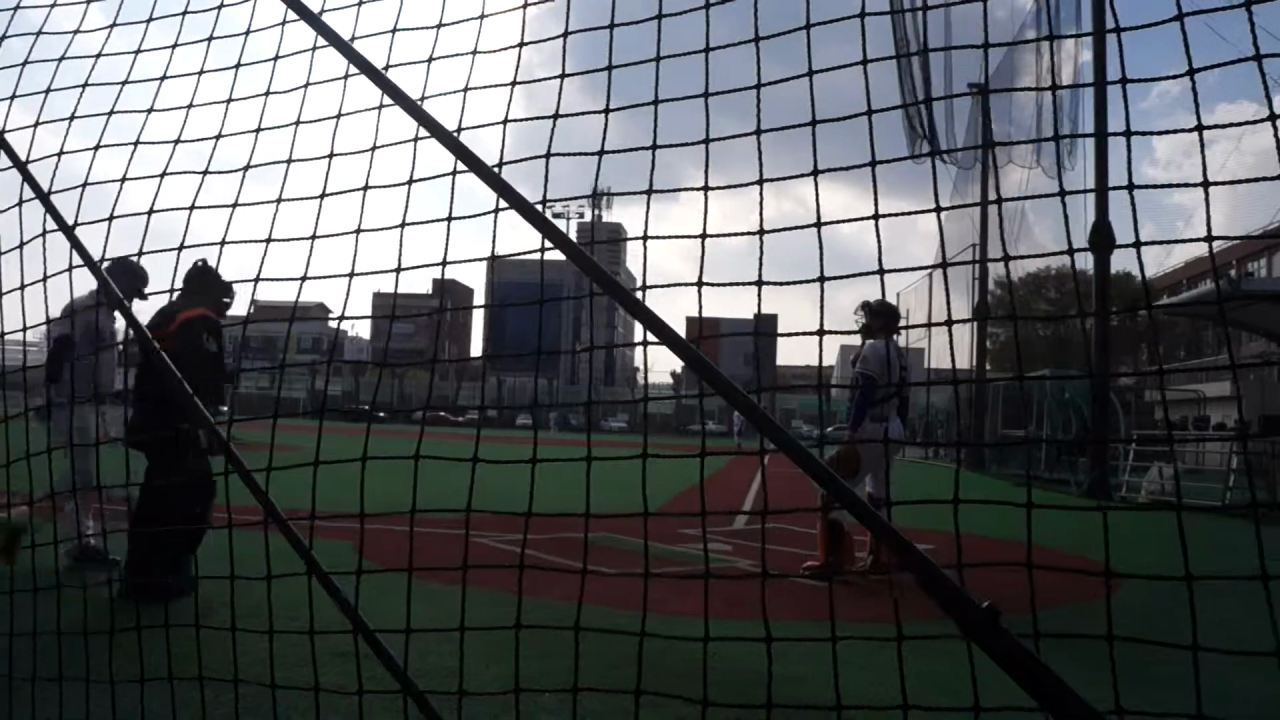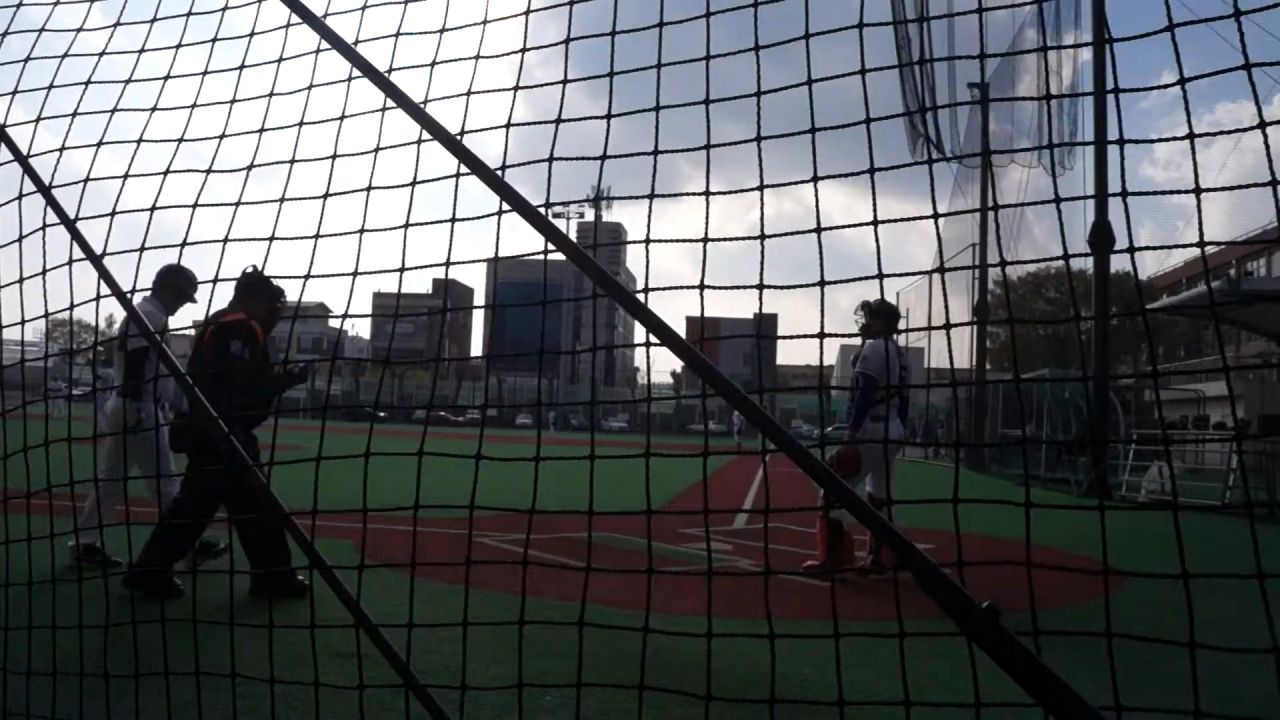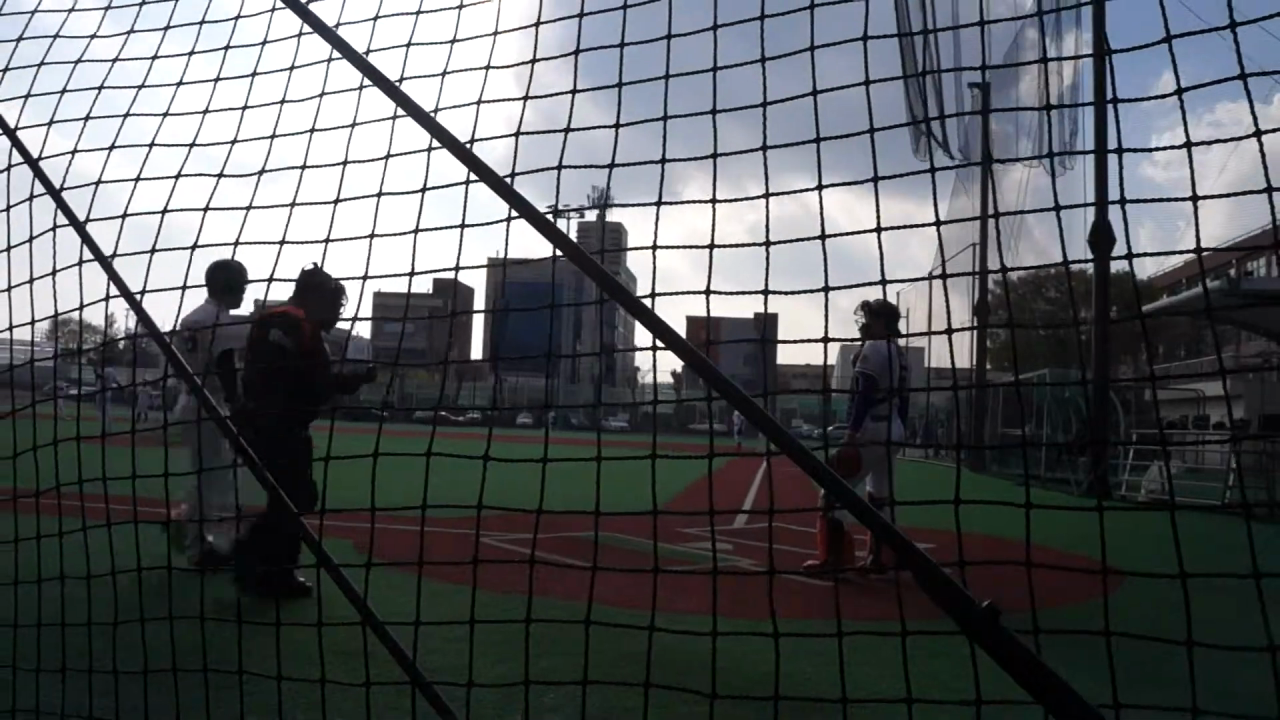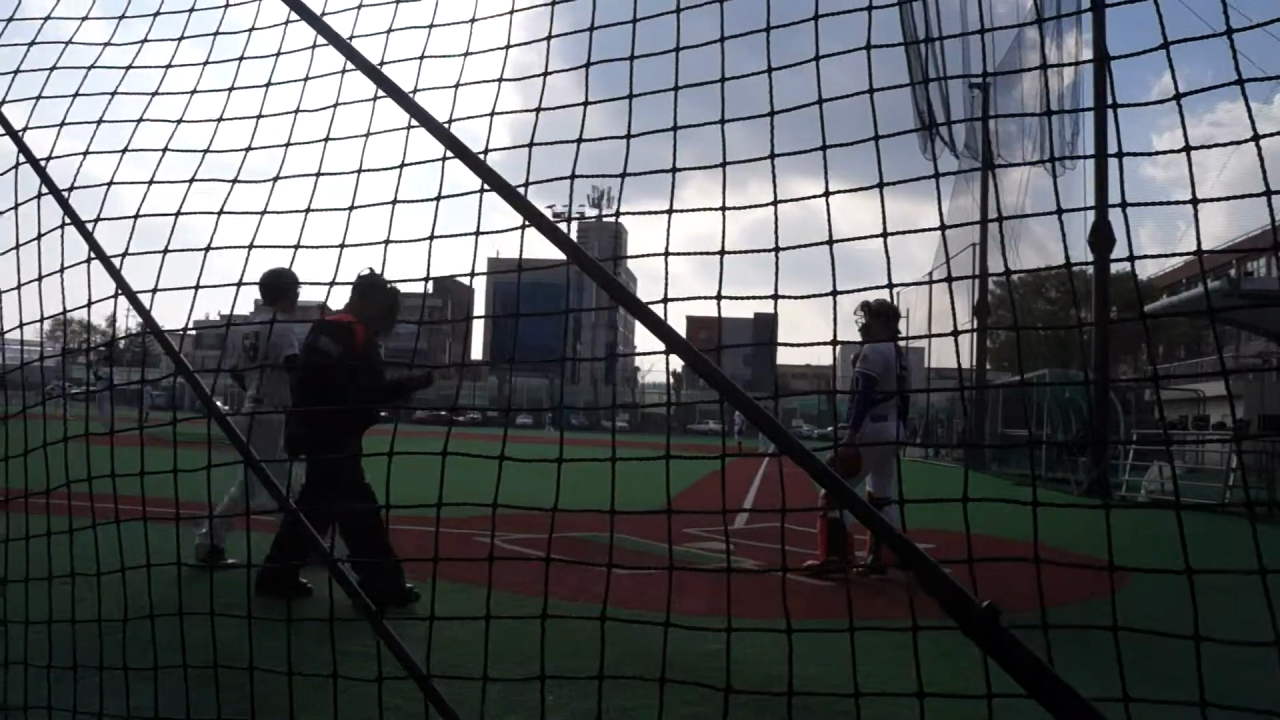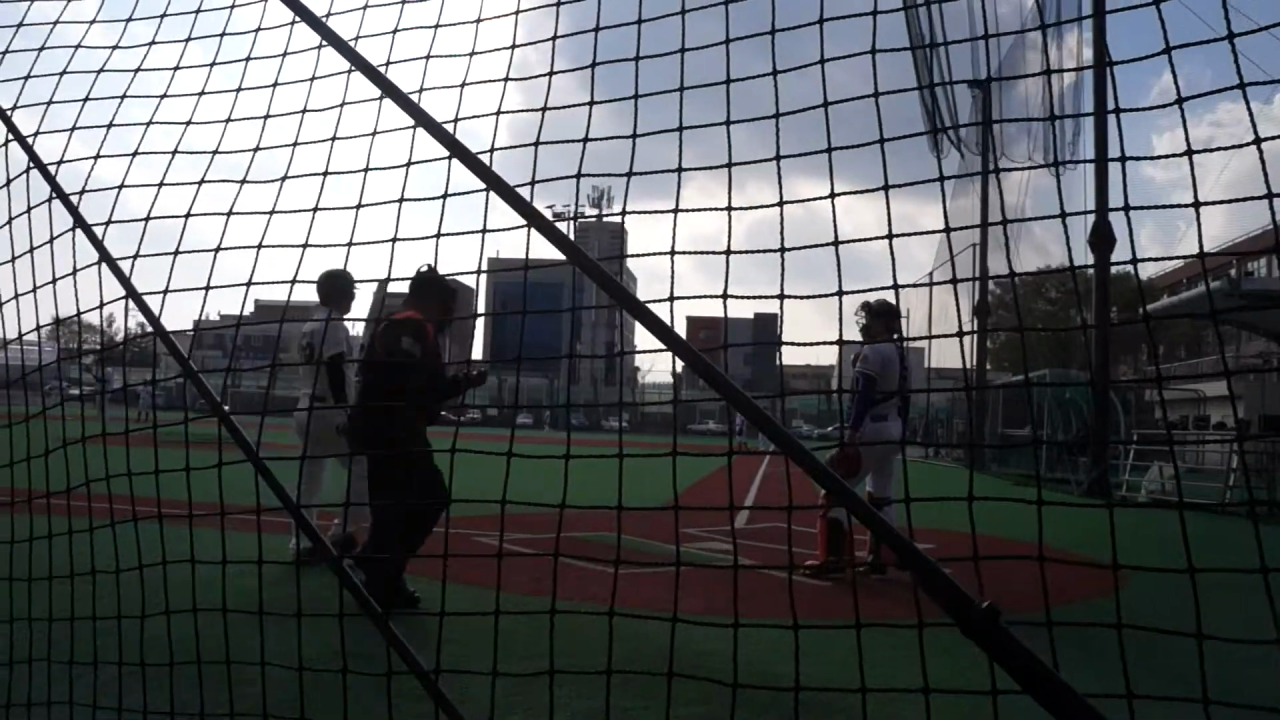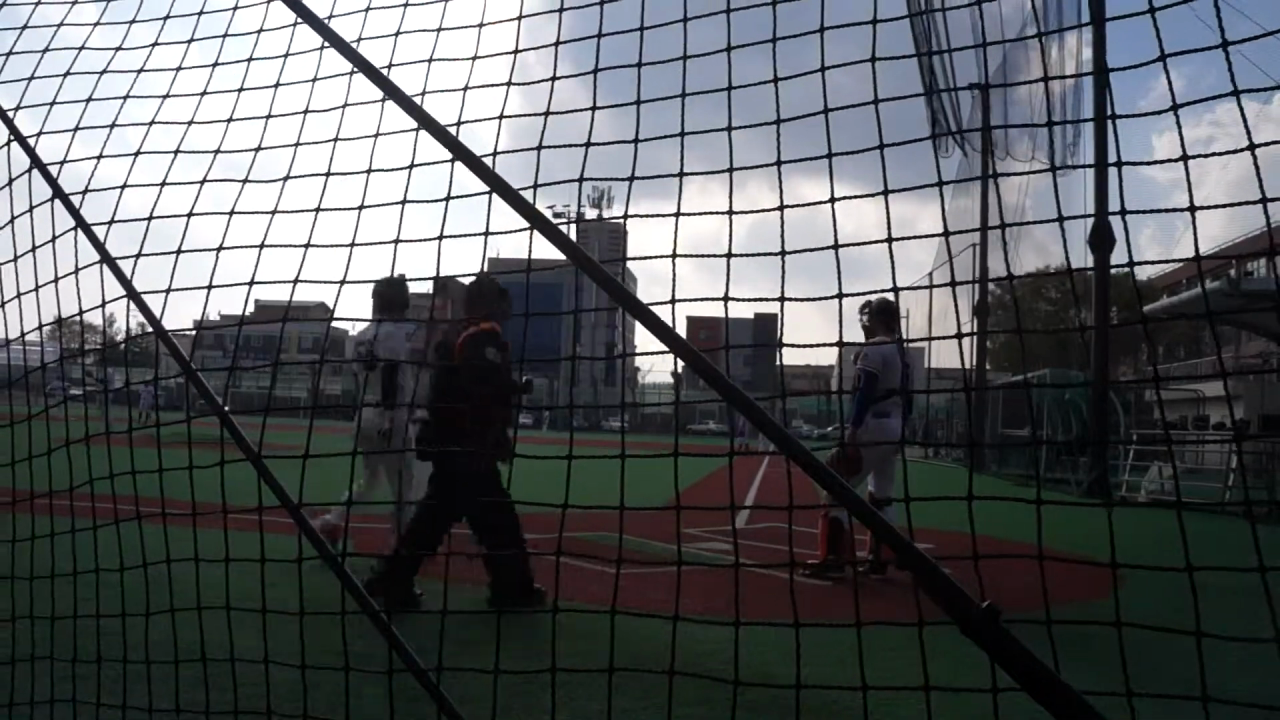
dt=0.3s
person 1, frame 1
left shoulder: (164, 317)
right shoulder: (200, 323)
right elbow: (199, 382)
left wrist: (220, 375)
right wrist: (209, 430)
left hip: (155, 421)
right hip: (175, 426)
left knee: (193, 493)
right knee: (164, 501)
left ankle: (171, 569)
right ankle: (142, 576)
person 1, frame 2
left shoulder: (227, 325)
right shoulder: (239, 328)
right elbow: (230, 387)
left wrist: (288, 379)
right wrist: (226, 435)
left hip: (224, 431)
right hip: (220, 432)
left knee: (249, 501)
right knee: (208, 504)
left ankle: (273, 574)
right ankle: (151, 571)
person 1, frame 3
left shoulder: (305, 329)
right shoulder: (284, 322)
left elbow: (318, 383)
right elbow: (263, 375)
left wrist: (357, 378)
right wrist: (262, 420)
left hip: (287, 430)
right hip: (275, 429)
left knee: (287, 499)
right knee: (296, 497)
left ankle: (272, 574)
right ankle: (263, 571)
person 1, frame 4
left shoulder: (361, 337)
right shoulder: (337, 330)
left elbow: (372, 391)
right elbow: (311, 381)
left wrist: (410, 384)
right wrist: (304, 427)
left hip: (339, 437)
right hip: (328, 437)
left knee: (316, 507)
right knee: (357, 508)
left ankle: (278, 575)
right ankle: (381, 585)
person 1, frame 5
left shoulder: (412, 328)
right shoulder: (411, 327)
left elbow: (427, 385)
right elbow: (396, 383)
left wrist: (465, 382)
right wrist: (410, 429)
left hip: (400, 435)
right hip: (391, 434)
left knee: (433, 496)
right knee: (397, 508)
left ankle: (377, 568)
right ankle: (382, 586)
person 1, frame 6
left shoulder: (456, 335)
right shoulder: (486, 338)
right elbow: (482, 390)
left wrist: (512, 390)
right wrist: (498, 434)
left hip: (448, 439)
right hip: (464, 443)
left knee: (494, 511)
left ankle: (512, 584)
right ankle: (392, 582)
person 2, frame 1
left shoulder: (107, 315)
right shoulder: (79, 310)
right elbow: (57, 352)
left wrist: (104, 403)
right wrist: (53, 395)
left hip: (92, 405)
right hip: (73, 405)
left knee: (85, 476)
right knee: (81, 475)
left ankle: (84, 541)
person 2, frame 2
left shoulder: (147, 314)
right shoulder: (148, 315)
right elbow: (134, 363)
right wrist: (134, 407)
left hip: (131, 408)
right hip: (140, 408)
left knee: (110, 478)
right knee: (163, 477)
left ankle: (86, 542)
person 2, frame 3
left shoulder: (190, 318)
right shoulder: (223, 319)
right elbow: (226, 367)
right wrist: (235, 405)
left hip: (190, 403)
left knee: (211, 475)
right knee: (213, 478)
left ankle: (183, 519)
right ankle: (202, 548)
person 2, frame 4
left shoulder: (244, 328)
right shoulder: (281, 326)
left elbow: (236, 372)
right elbow: (293, 369)
left hip: (254, 411)
right hip: (269, 414)
left knee: (281, 481)
right knee: (251, 483)
right ankle: (208, 542)
person 2, frame 5
left shoulder: (309, 327)
right shoulder: (334, 327)
right elbow: (335, 371)
right wrist: (342, 412)
left hip: (304, 409)
right hip: (328, 411)
left knee: (308, 479)
right knee: (357, 474)
left ankle: (300, 542)
right ankle: (343, 531)
person 2, frame 6
left shoulder: (362, 335)
right shoulder: (394, 331)
right elbow: (390, 375)
right wrist: (387, 419)
left hip: (364, 413)
right hip: (390, 416)
left knee: (368, 480)
right knee: (401, 482)
left ankle: (331, 524)
person 3, frame 1
left shoulder: (873, 348)
right shoulder: (899, 354)
left elbow: (863, 395)
right elbow: (903, 399)
left wrist: (850, 435)
left hip: (872, 430)
right hip: (893, 430)
right knee: (880, 497)
left ankle: (833, 559)
right ankle: (878, 559)
person 3, frame 2
left shoulder: (873, 348)
right shoulder: (899, 353)
left elbow: (864, 395)
right elbow: (903, 399)
left wrist: (851, 435)
left hip: (872, 429)
right hip: (893, 429)
right knee: (880, 496)
left ankle: (833, 558)
right ankle: (878, 558)
person 3, frame 3
left shoulder: (873, 348)
right shoulder: (899, 354)
left elbow: (864, 395)
right elbow: (903, 400)
left wrist: (851, 434)
left hip: (872, 429)
right hip: (893, 430)
right knee: (881, 496)
left ankle: (833, 558)
right ankle: (878, 558)
person 3, frame 4
left shoulder: (873, 349)
right shoulder: (900, 354)
left elbow: (863, 396)
right elbow: (904, 400)
left wrist: (850, 434)
left hip: (872, 429)
right hip: (894, 430)
right knee: (883, 497)
left ankle: (834, 558)
right ankle: (878, 559)
person 3, frame 5
left shoulder: (873, 349)
right shoulder: (900, 354)
left elbow: (864, 395)
right elbow: (904, 400)
left wrist: (851, 433)
left hip: (872, 429)
right hip: (893, 430)
right knee: (881, 497)
left ankle: (834, 558)
right ankle: (878, 558)
person 3, frame 6
left shoulder: (874, 347)
right shoulder: (902, 353)
left elbow: (865, 392)
left wrist: (852, 431)
left hip: (875, 427)
right hip: (895, 428)
right knee: (882, 497)
left ankle: (834, 558)
right ankle: (878, 558)
